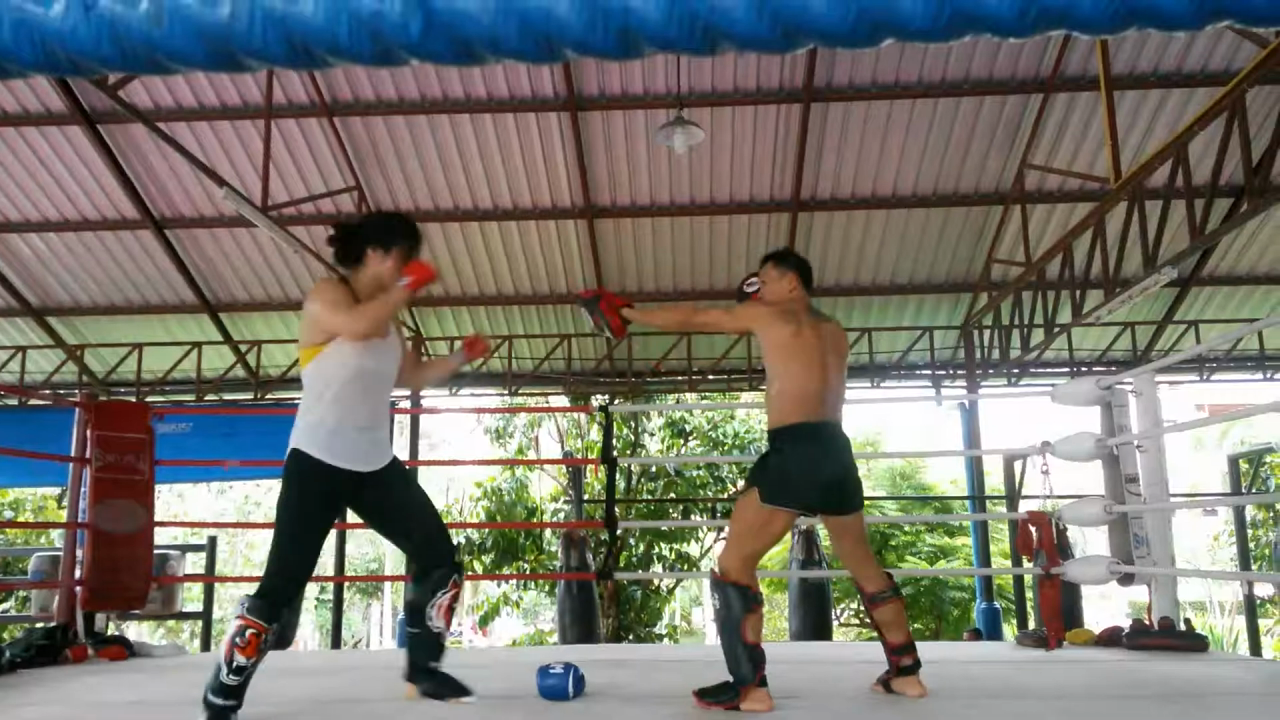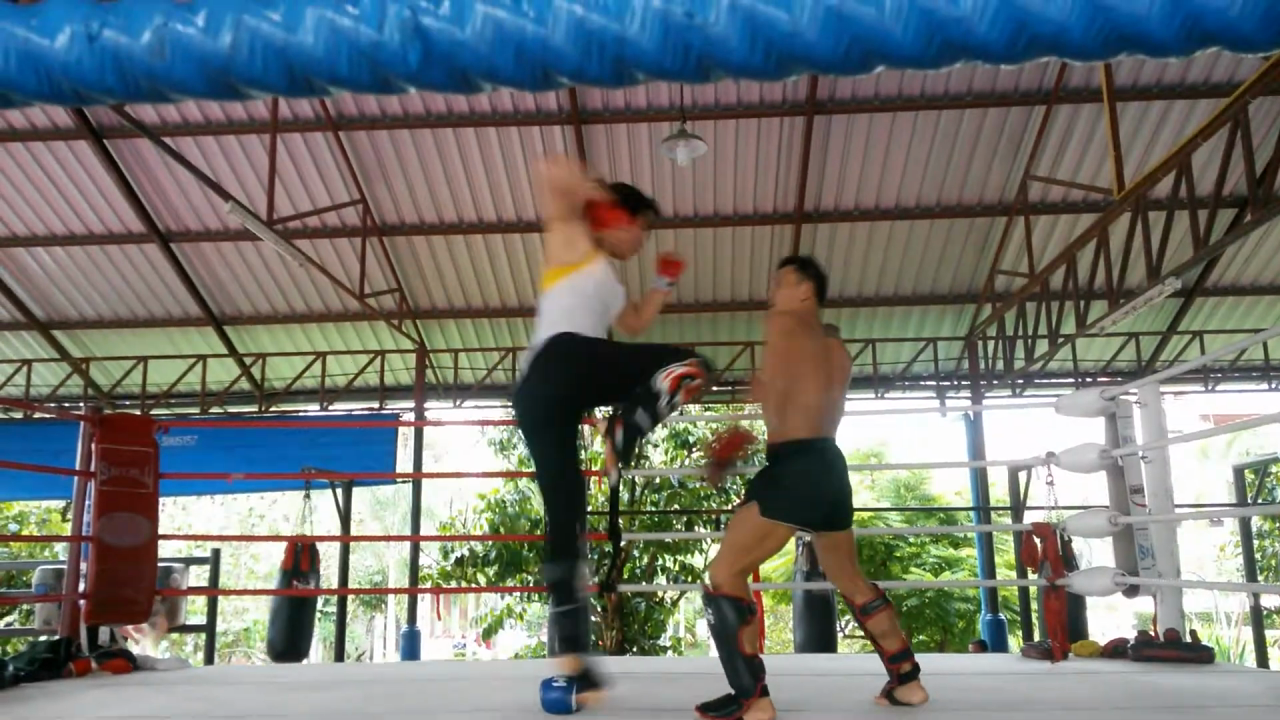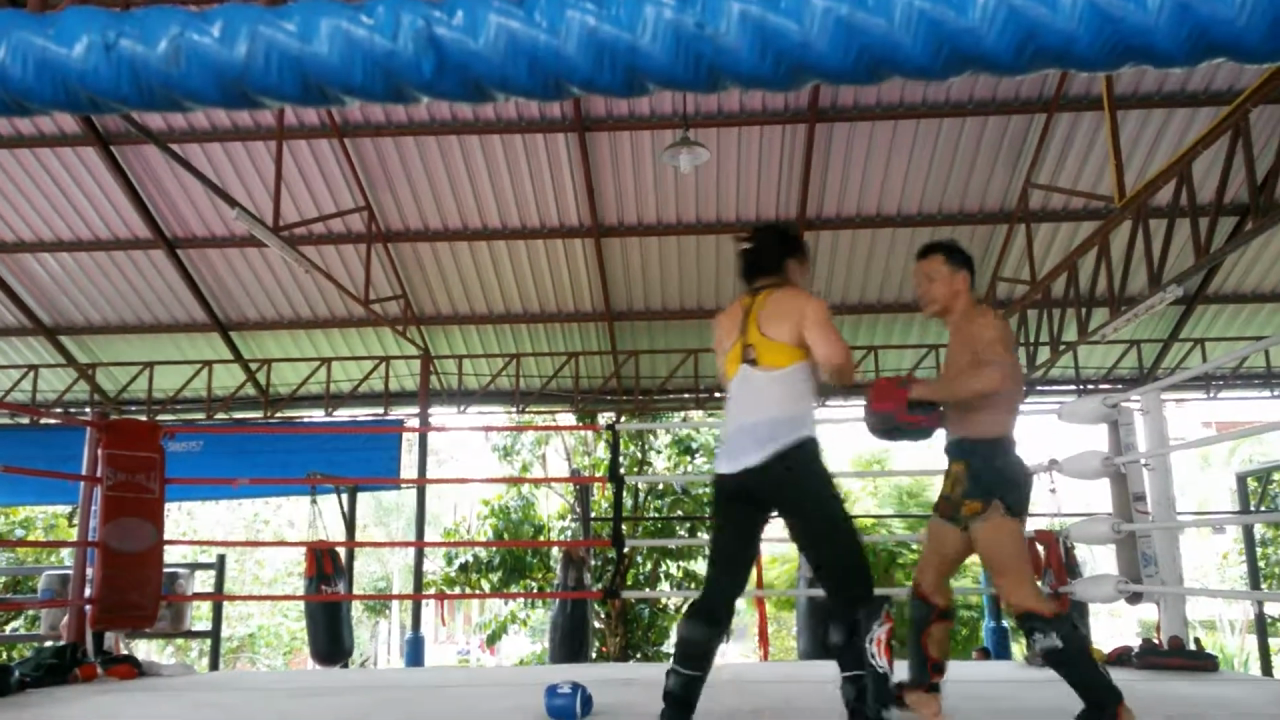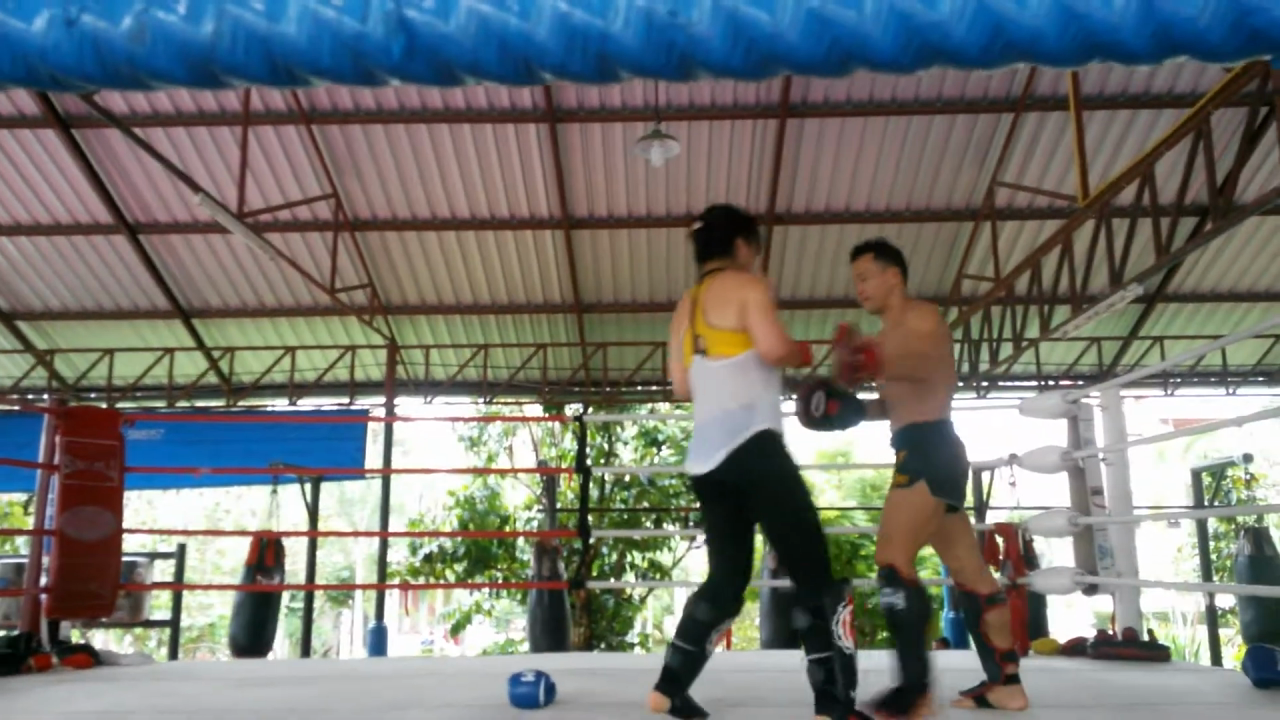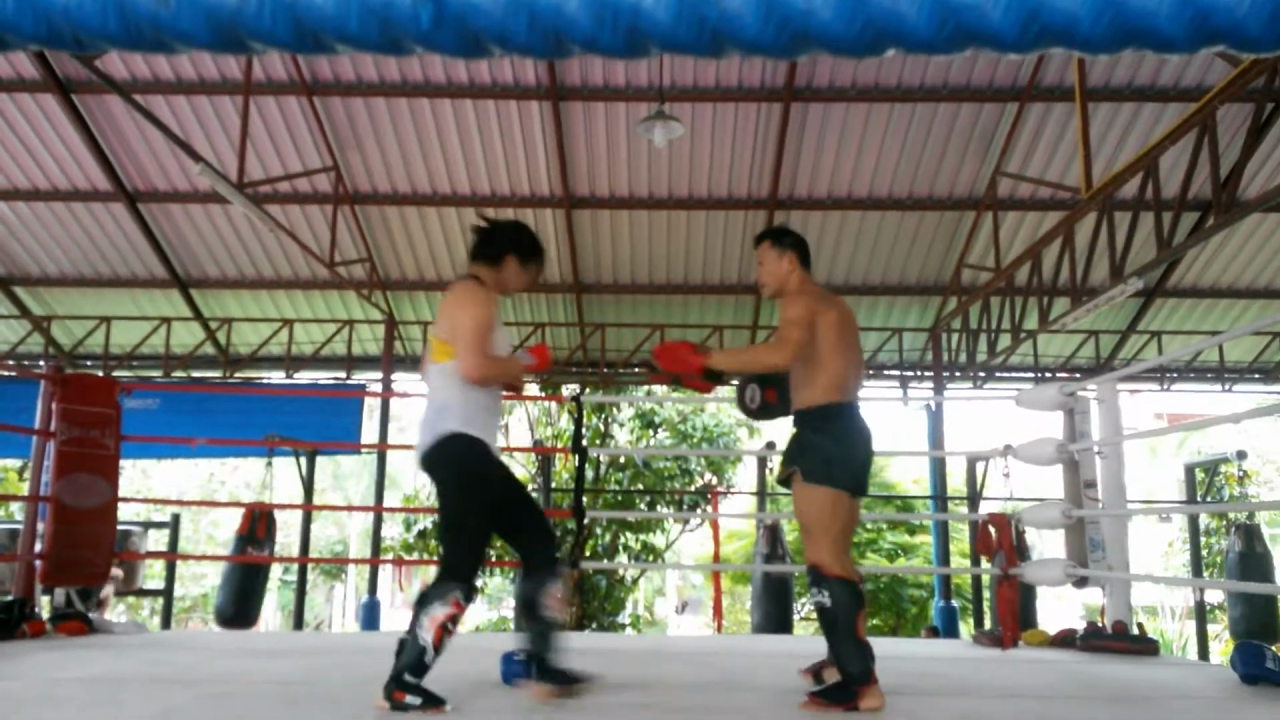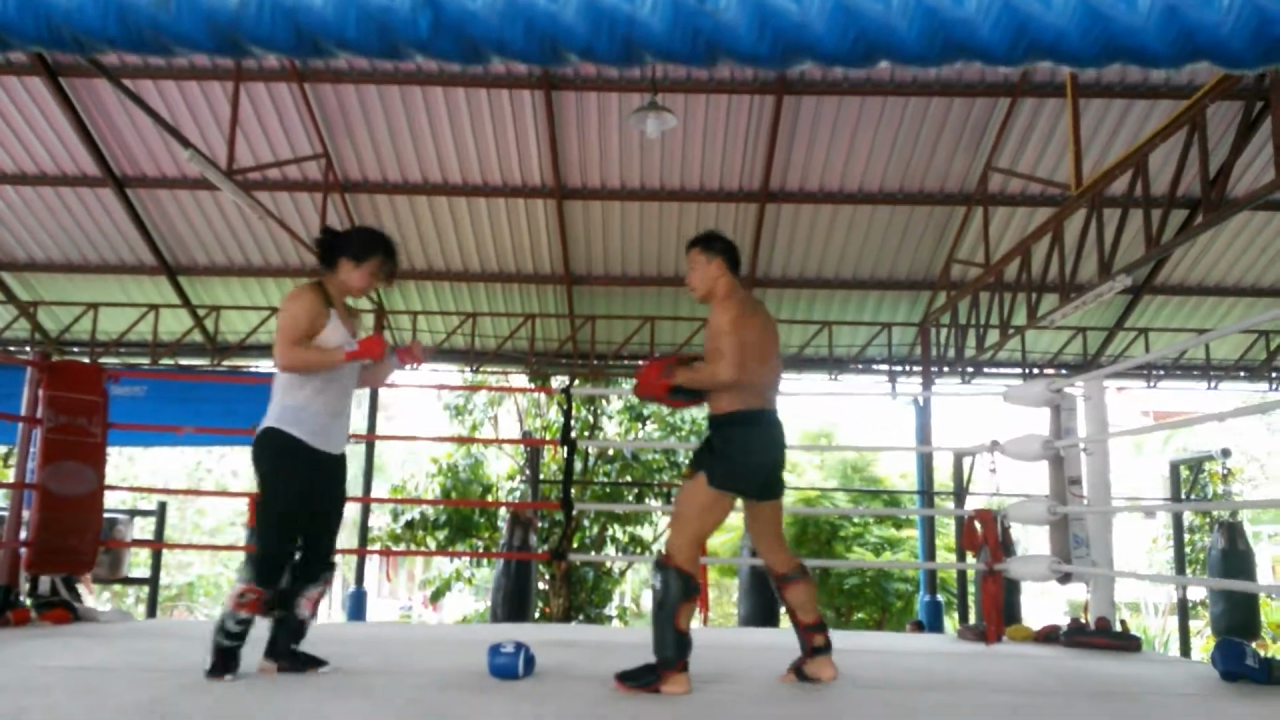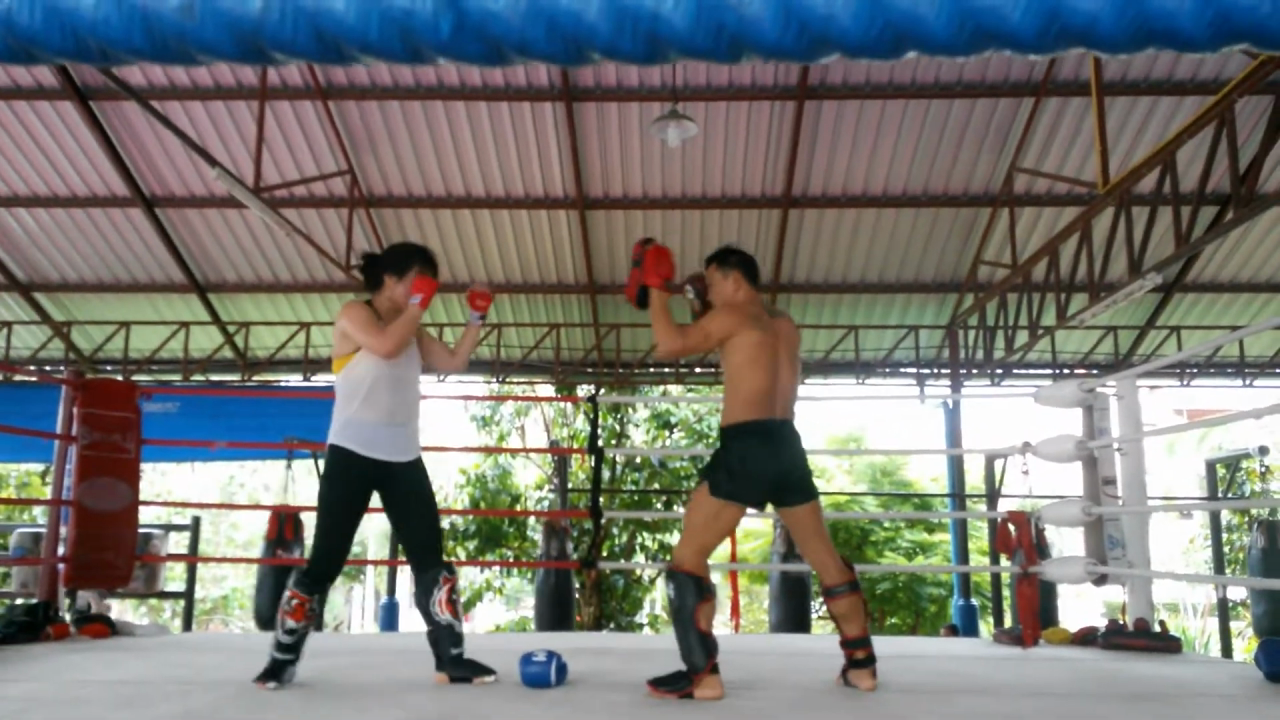
dt=0.7s
person 1, frame 1
left shoulder: (383, 316)
right shoulder: (324, 296)
left elbow: (411, 375)
right elbow: (354, 327)
left wrist: (460, 358)
right wrist: (405, 285)
left hip: (377, 466)
right hip: (317, 463)
left knee: (440, 558)
right knee: (283, 585)
left ankle: (424, 666)
person 1, frame 2
left shoulder: (603, 269)
right shoulder: (572, 232)
left elbow: (633, 323)
right elbow: (552, 172)
left wrist: (662, 283)
right wrist: (602, 201)
left hip: (537, 390)
right hip: (566, 359)
left knee: (564, 525)
right knee: (689, 366)
left ankle: (572, 650)
right ankle: (622, 436)
person 1, frame 3
left shoulder: (725, 319)
right shoulder: (802, 302)
right elbow: (832, 360)
right wrist: (848, 372)
left hip: (733, 468)
right hip: (789, 459)
left knee: (720, 589)
right knee: (853, 589)
person 1, frame 4
left shoulder: (686, 306)
right shoulder: (747, 286)
right elbow: (773, 347)
right wrist: (798, 353)
left hip: (705, 459)
right hip: (752, 447)
left knee: (725, 578)
right knee: (814, 575)
person 1, frame 5
left shoulder: (463, 301)
right shoulder: (476, 296)
left elbow: (439, 372)
right elbow: (473, 369)
left wrist: (509, 374)
right wrist: (527, 364)
left hip: (469, 449)
right hip: (458, 446)
left knee: (541, 547)
right knee: (459, 571)
left ankle: (546, 668)
right ankle: (403, 684)
person 1, frame 6
left shoulder: (350, 316)
right shoulder: (307, 299)
left elbow: (357, 378)
right elbow: (286, 356)
left wrist: (397, 360)
right wrist: (353, 351)
left hip: (328, 450)
right hip: (285, 440)
left knee: (320, 555)
right knee: (275, 548)
left ankle: (283, 648)
right ankle: (226, 650)
person 1, frame 7
left shoulder: (408, 328)
right shoulder: (354, 315)
left elbow: (453, 362)
right elbow: (387, 346)
left wrist: (476, 317)
right wrist: (418, 304)
left hip: (403, 459)
right hip: (352, 455)
left knee: (430, 555)
right knee: (325, 559)
left ankle: (450, 659)
right ankle: (283, 659)
person 2, frame 1
left shoulder: (767, 313)
right shoulder: (834, 332)
left elbow: (689, 317)
left wrist: (627, 313)
left hip: (794, 452)
right hip: (835, 451)
left knee: (734, 562)
right knee: (862, 563)
left ankle: (749, 685)
right ankle: (905, 671)
person 2, frame 2
left shoulder: (786, 325)
right shoulder: (834, 348)
left elbow: (773, 380)
left hip: (792, 469)
right hip: (828, 467)
left knee: (724, 574)
right knee: (849, 578)
right ankle: (906, 679)
person 2, frame 3
left shoulder: (982, 323)
right shoulder: (961, 336)
left elbow: (995, 377)
left wrist: (913, 390)
left hip: (988, 469)
right hip: (967, 473)
left knee: (1018, 594)
right knee: (927, 578)
person 2, frame 4
left shoulder: (922, 316)
right shoulder: (894, 331)
left elbow: (925, 364)
left wrist: (878, 364)
right wrist: (852, 407)
left hip: (929, 451)
right hip: (926, 453)
left knee: (893, 559)
right knee: (969, 568)
right ankle: (1006, 681)
person 2, frame 5
left shoulder: (802, 303)
right shoulder: (838, 309)
left elbow: (780, 354)
left wrist: (703, 360)
right wrist: (789, 393)
left hip: (827, 434)
right hip: (845, 431)
left knee: (821, 560)
right knee: (835, 556)
left ankle: (860, 683)
right ankle: (844, 664)
person 2, frame 6
left shoulder: (726, 308)
right shoulder: (757, 313)
left elbow: (726, 371)
left wrist: (678, 377)
right wrist: (697, 382)
left hip: (734, 437)
right hip: (764, 435)
left knee: (680, 546)
right knee: (773, 550)
left ankle: (671, 668)
right ankle: (817, 654)
person 2, frame 7
left shoulder: (732, 316)
right shoulder: (783, 325)
left elbow: (670, 346)
left wrist: (656, 289)
right wrist: (709, 315)
left hip: (745, 448)
right hip: (785, 446)
left knee: (687, 557)
right knee: (825, 558)
left ankle: (702, 674)
right ankle: (861, 664)
